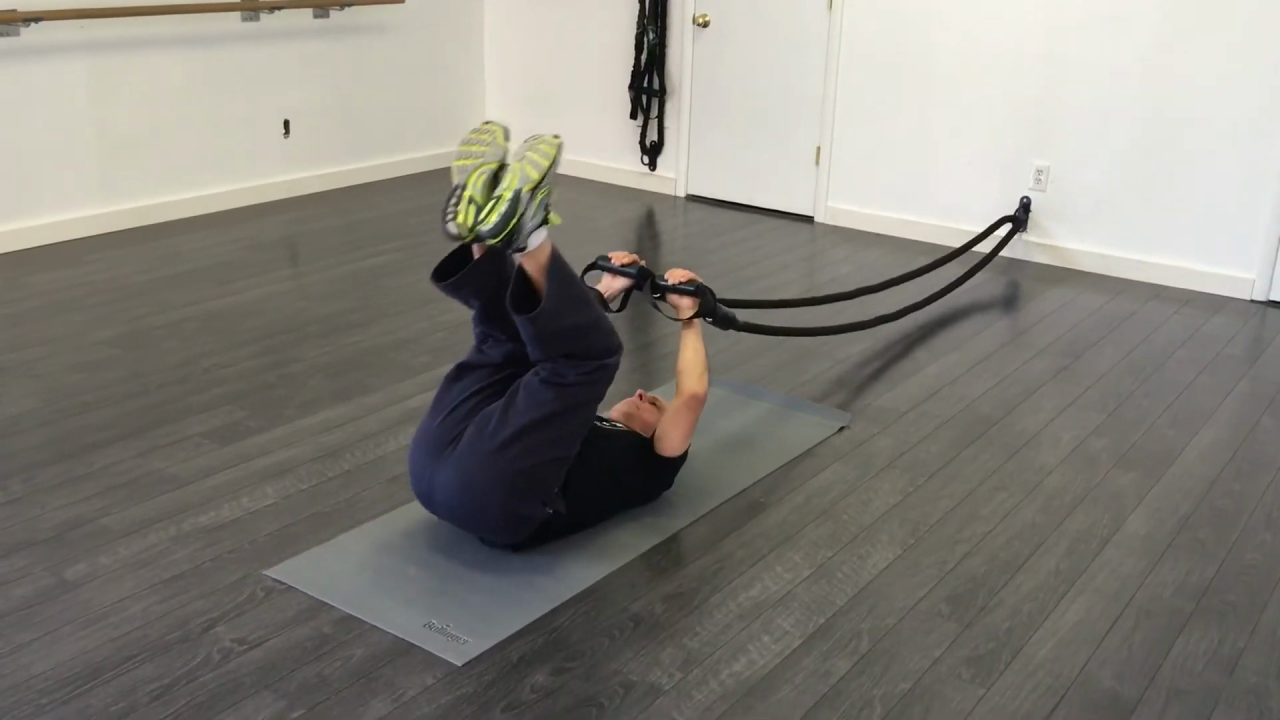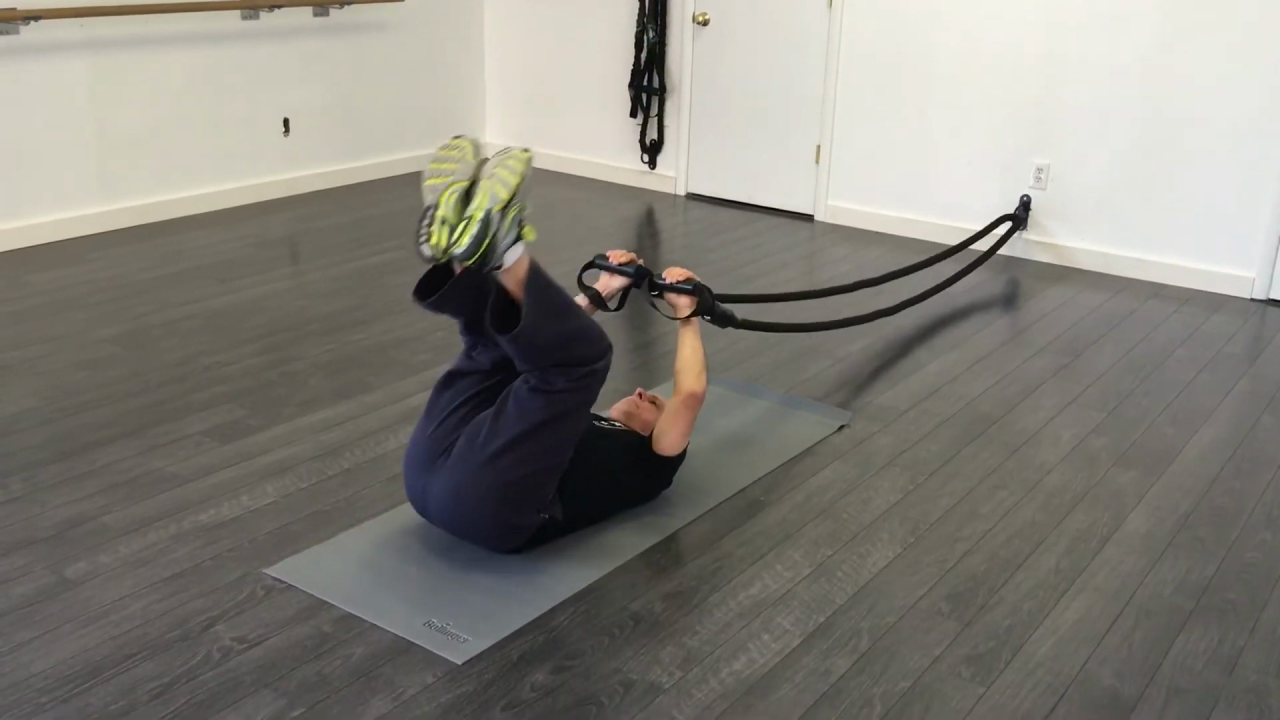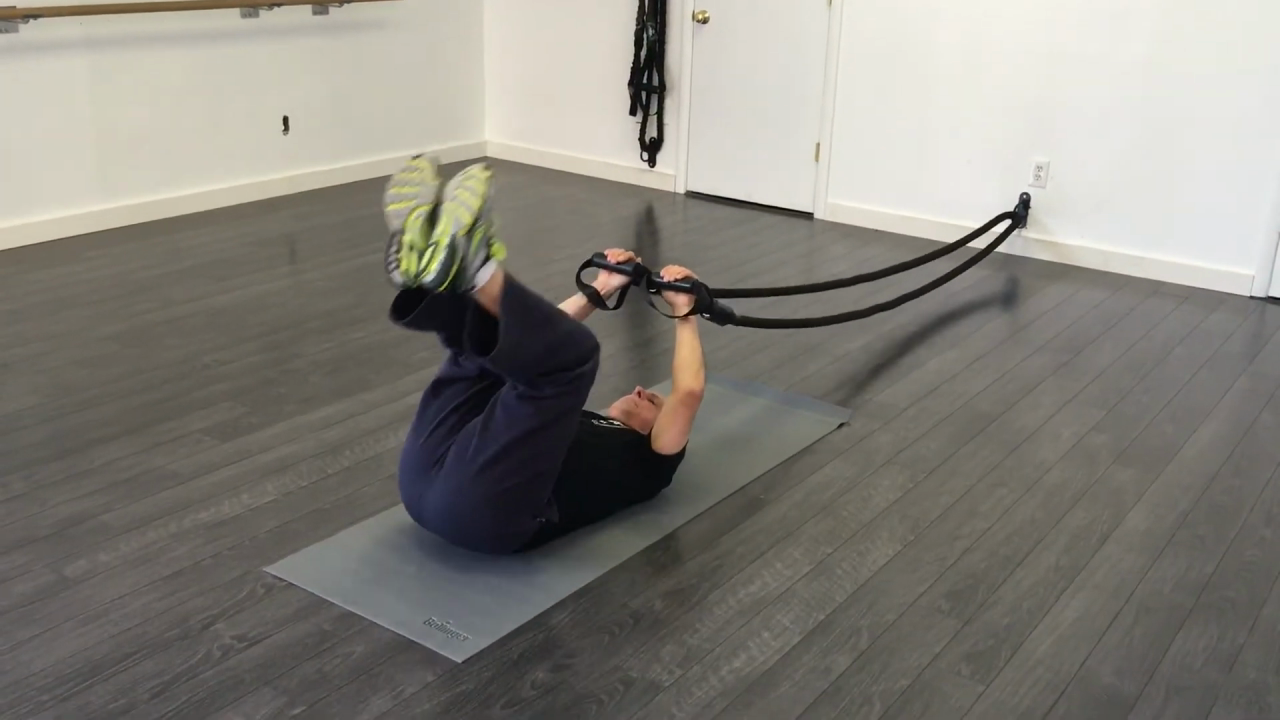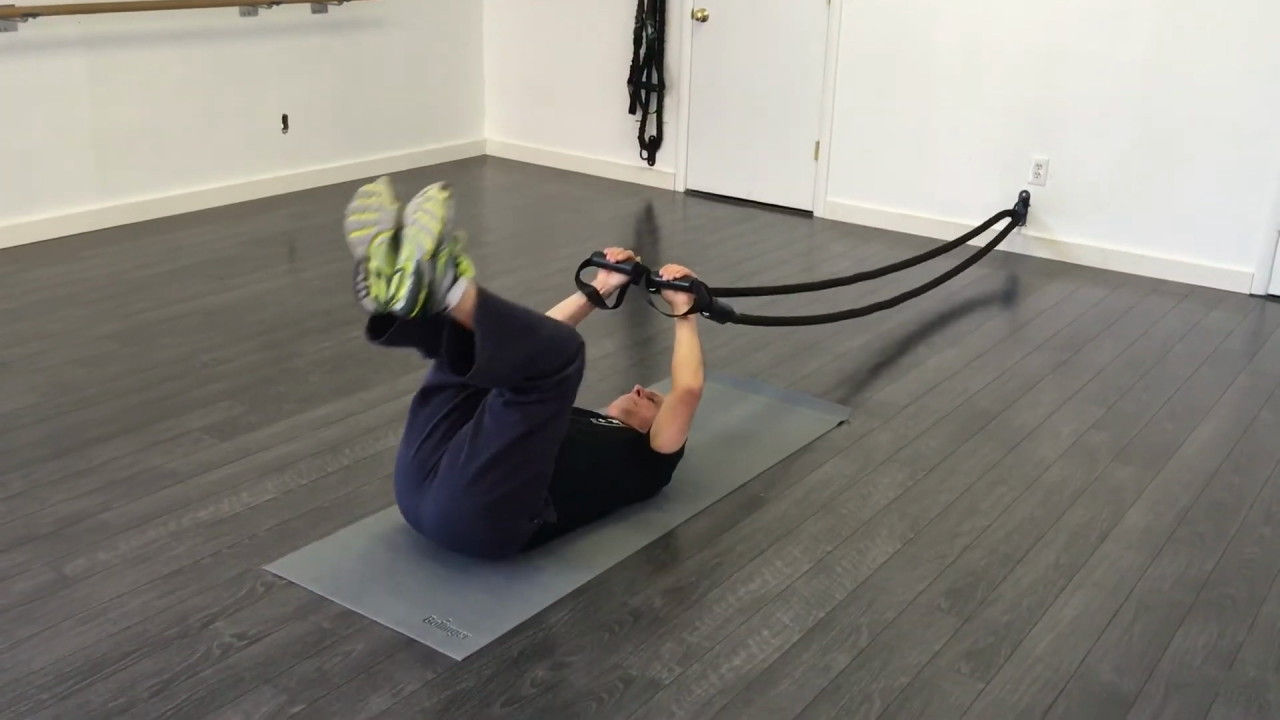
dt=0.1s
person 1, frame 1
left shoulder: (648, 466)
right shoulder: (584, 424)
left elbow: (692, 395)
right elbow: (560, 324)
left wrist: (689, 319)
right wrist: (600, 294)
left hip: (497, 495)
right hip: (437, 463)
left knee: (592, 346)
right knee: (514, 327)
left ankle: (526, 232)
right ankle: (488, 233)
person 1, frame 2
left shoulder: (644, 464)
right shoulder: (581, 426)
left elbow: (690, 393)
right elbow: (553, 332)
left wrist: (686, 318)
right wrist: (598, 294)
left hip: (490, 499)
right hip: (431, 471)
left knee: (582, 352)
right knee: (502, 332)
left ankle: (503, 251)
right ankle: (464, 250)
person 1, frame 3
left shoulder: (646, 460)
right shoulder: (584, 422)
left elbow: (689, 393)
right elbow: (544, 331)
left wrist: (683, 315)
right wrist: (597, 292)
left hip: (486, 504)
left knee: (571, 350)
right knee: (494, 332)
left ankle: (471, 266)
right ankle: (431, 274)
person 1, frame 4
left shoulder: (645, 461)
right shoulder: (571, 420)
left elbow: (687, 390)
right elbow: (528, 342)
left wrist: (683, 313)
right wrist: (595, 291)
left hip: (479, 511)
right hip: (422, 484)
left knee: (556, 354)
right knee: (474, 342)
left ankle: (445, 286)
right ankle: (403, 294)
